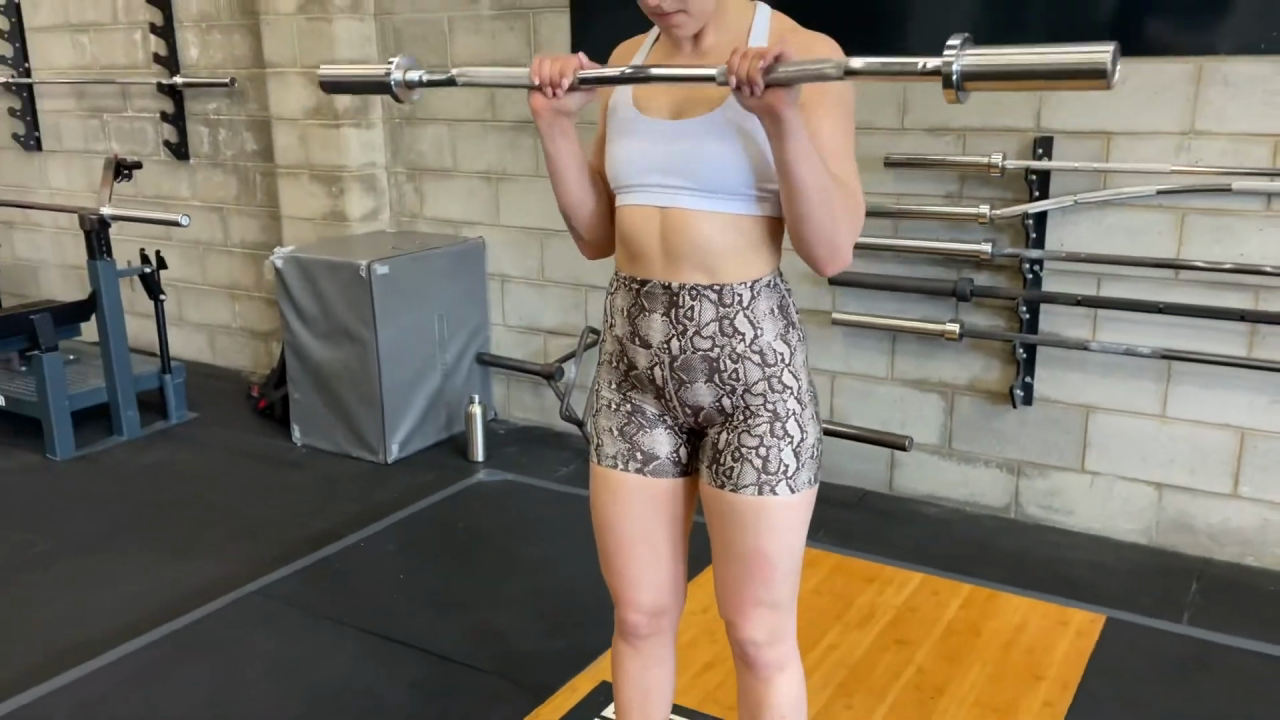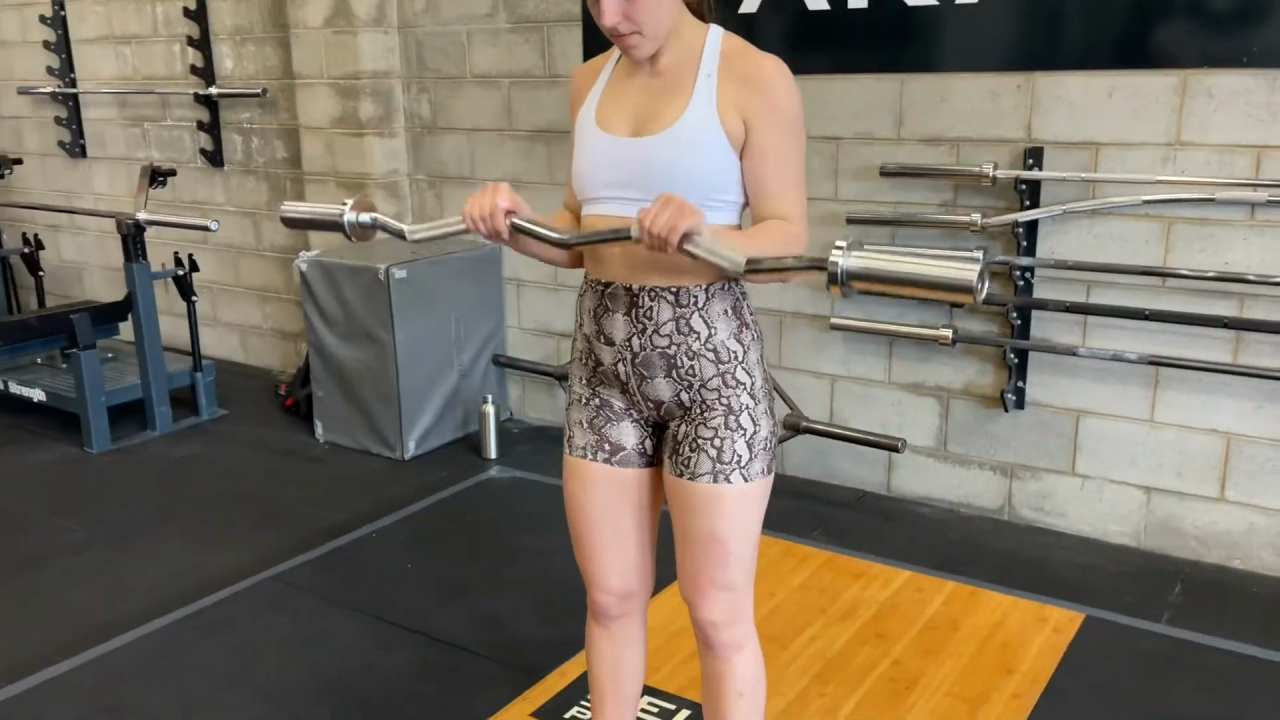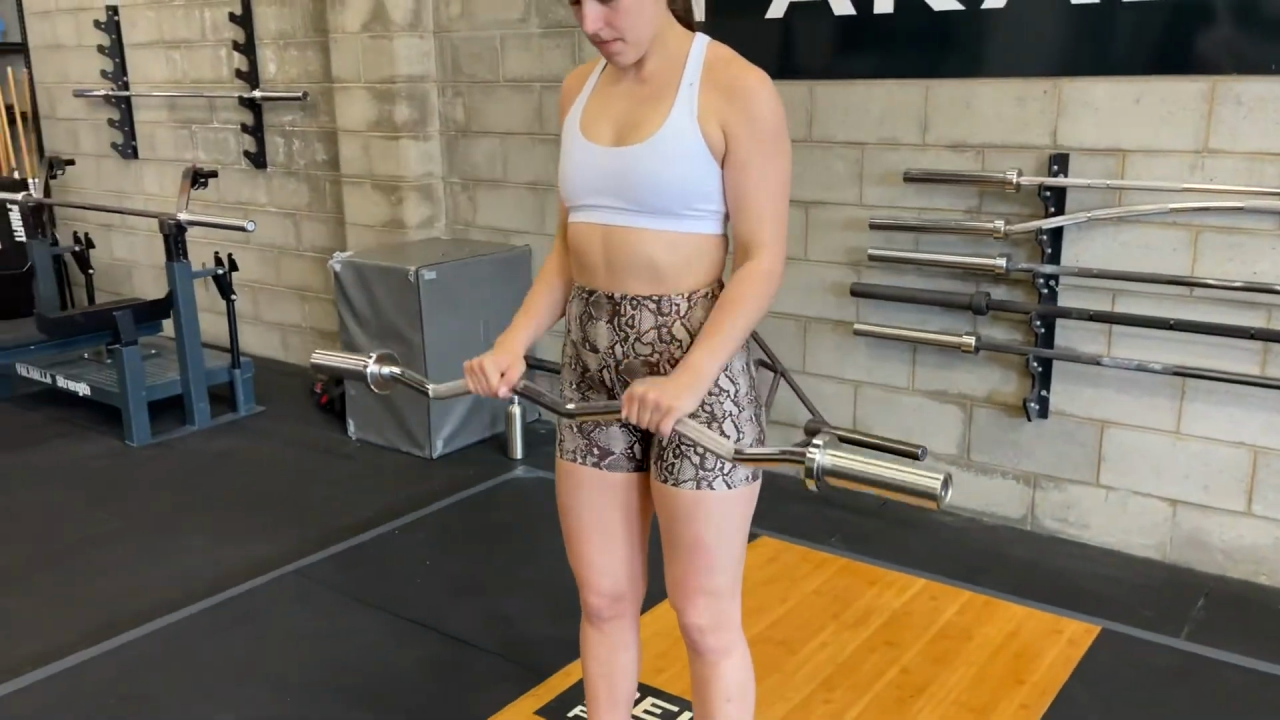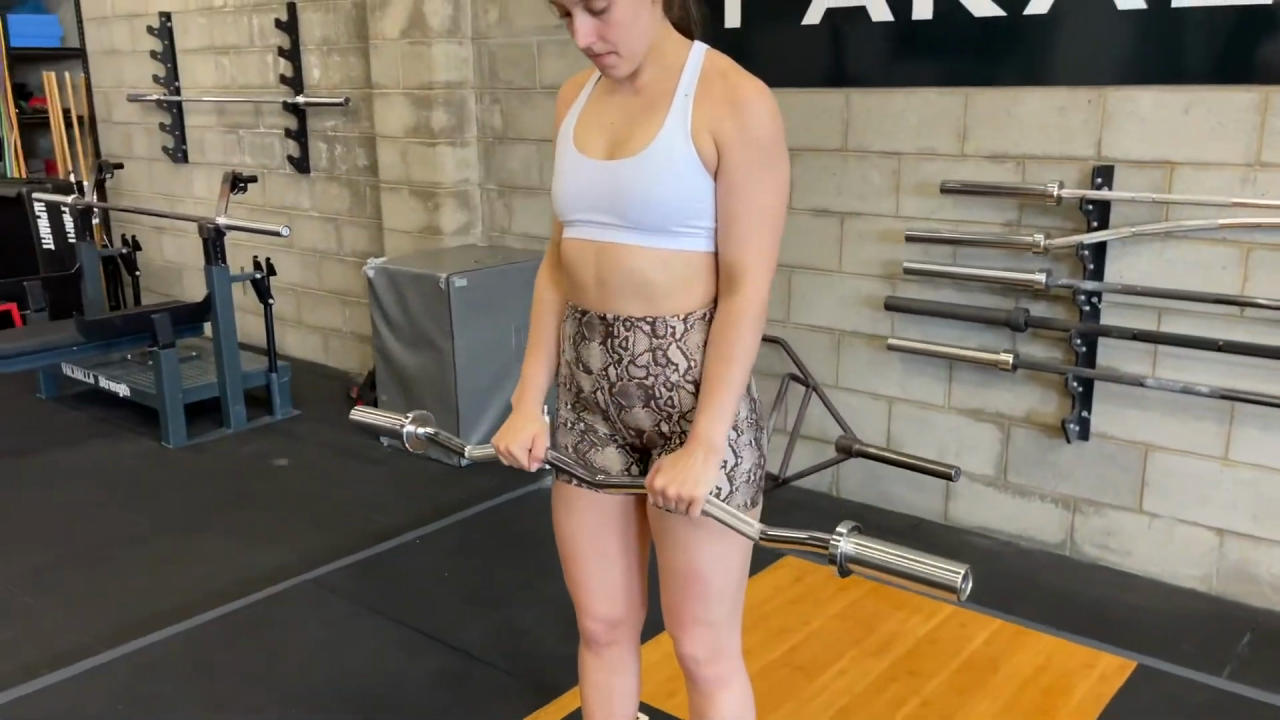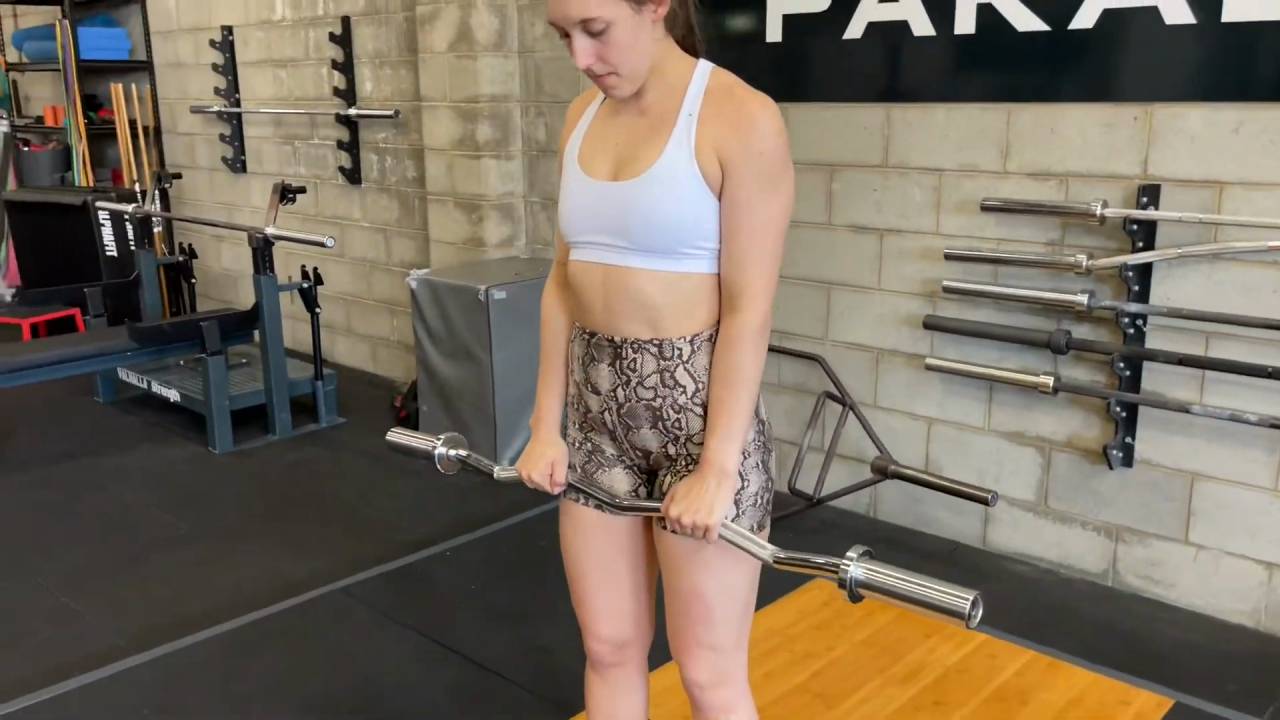
dt=0.5s
person 1, frame 1
right shoulder: (624, 61)
left elbow: (831, 251)
right elbow: (596, 238)
left wrist: (781, 118)
right wrist: (555, 123)
left hip: (747, 348)
right hip: (633, 348)
left knee: (759, 633)
right knee: (638, 614)
person 1, frame 2
left shoulder: (753, 76)
right shoulder: (591, 81)
left elbow: (789, 240)
right elbow: (586, 236)
left wrist: (704, 234)
right wrist: (518, 223)
left hip: (707, 352)
right hip: (603, 351)
left knee: (718, 613)
right knee: (610, 597)
person 1, frame 3
left shoulder: (736, 88)
right shoulder: (579, 87)
left elbow: (762, 260)
left wrist: (688, 382)
right wrist: (514, 341)
left hip: (697, 369)
right hip: (593, 359)
left knee: (706, 617)
right knee: (602, 601)
person 1, frame 4
left shoulder: (735, 100)
right shoulder: (575, 97)
left elbow: (747, 288)
right elbow: (558, 262)
left wrist: (704, 443)
right wrist: (529, 399)
left hip: (693, 378)
right hip: (588, 380)
left knee: (703, 649)
right knee: (601, 625)
person 1, frame 5
left shoulder: (740, 119)
right shoulder: (582, 116)
left elbow: (748, 310)
right elbow: (563, 282)
left wrist: (717, 466)
right wrist: (545, 424)
left hip: (701, 400)
right hip: (598, 403)
right knee: (608, 647)
